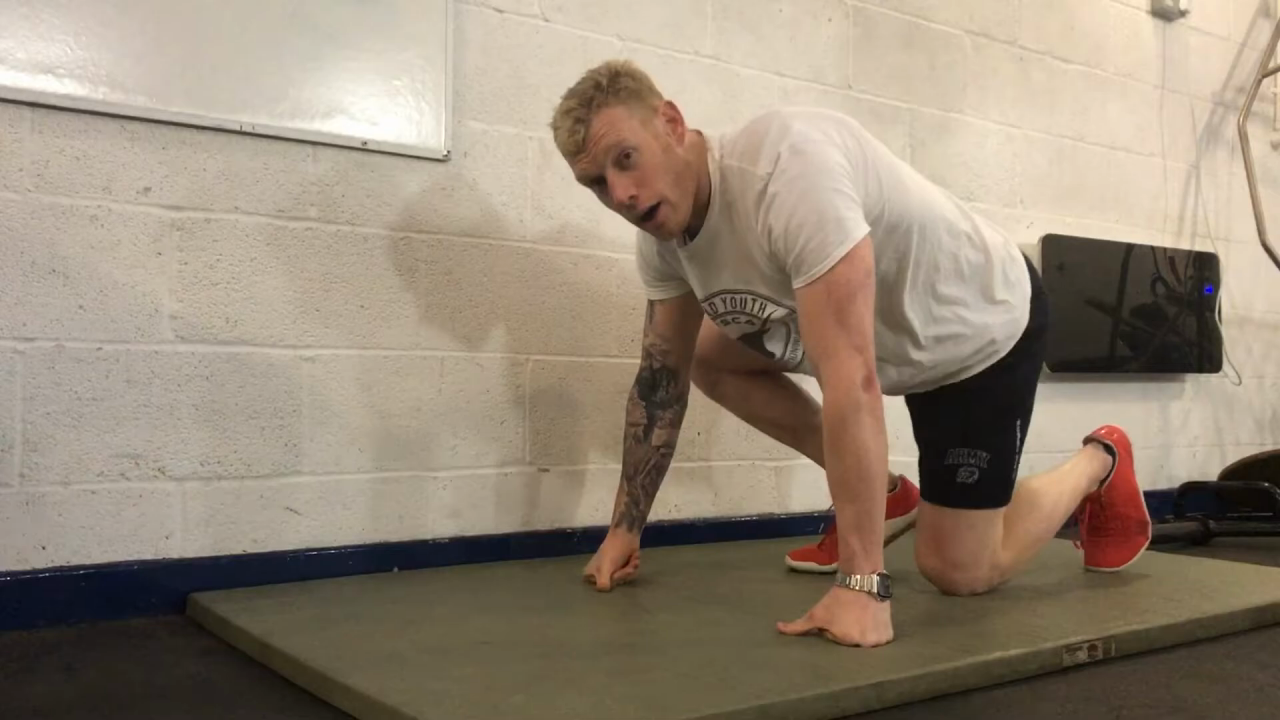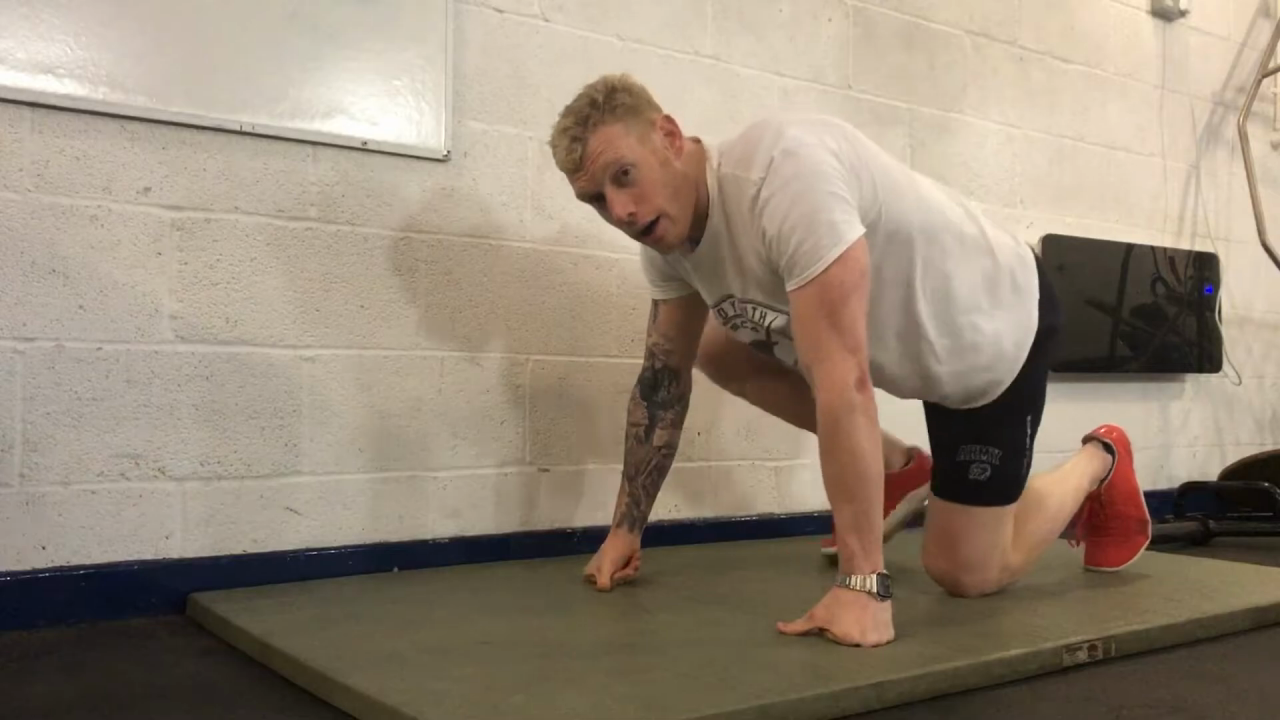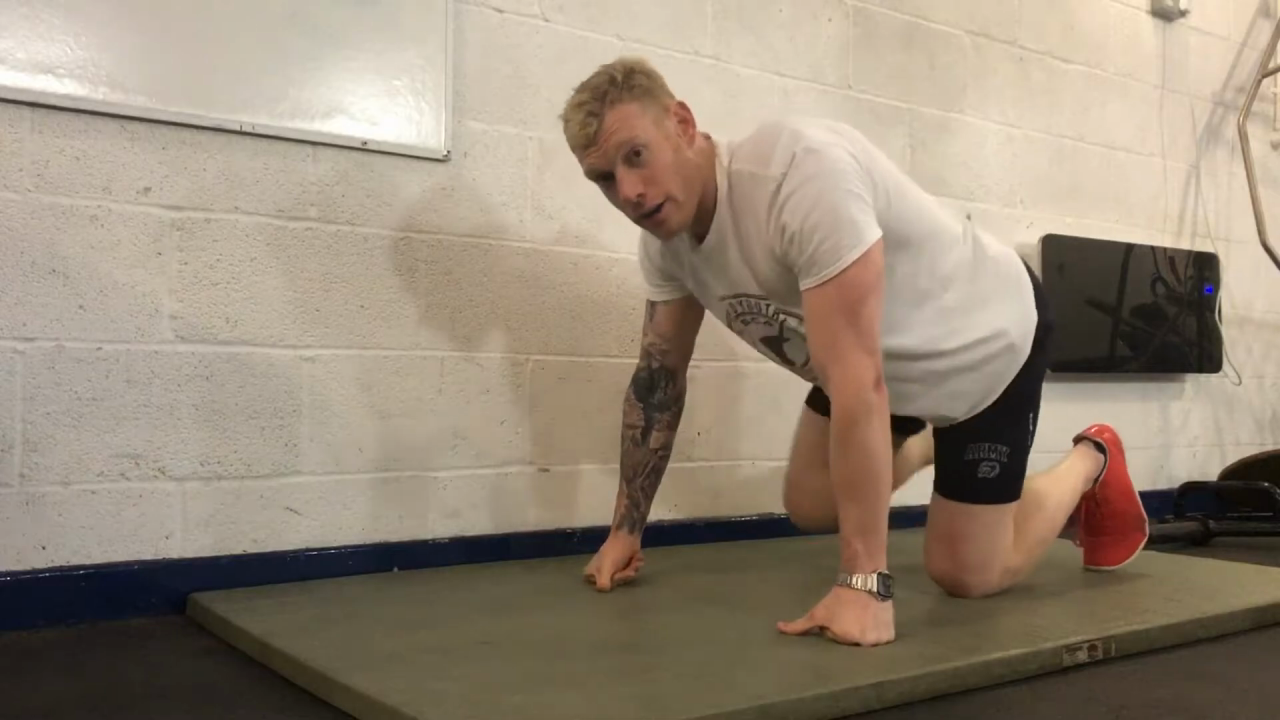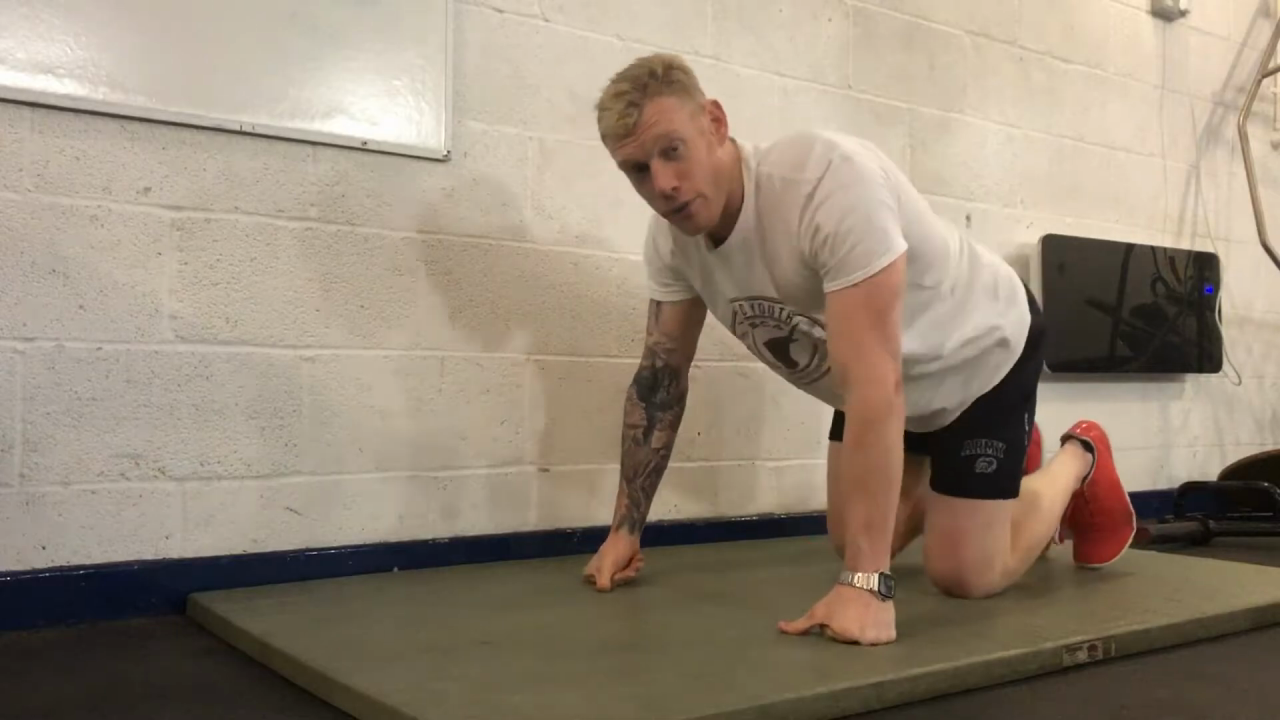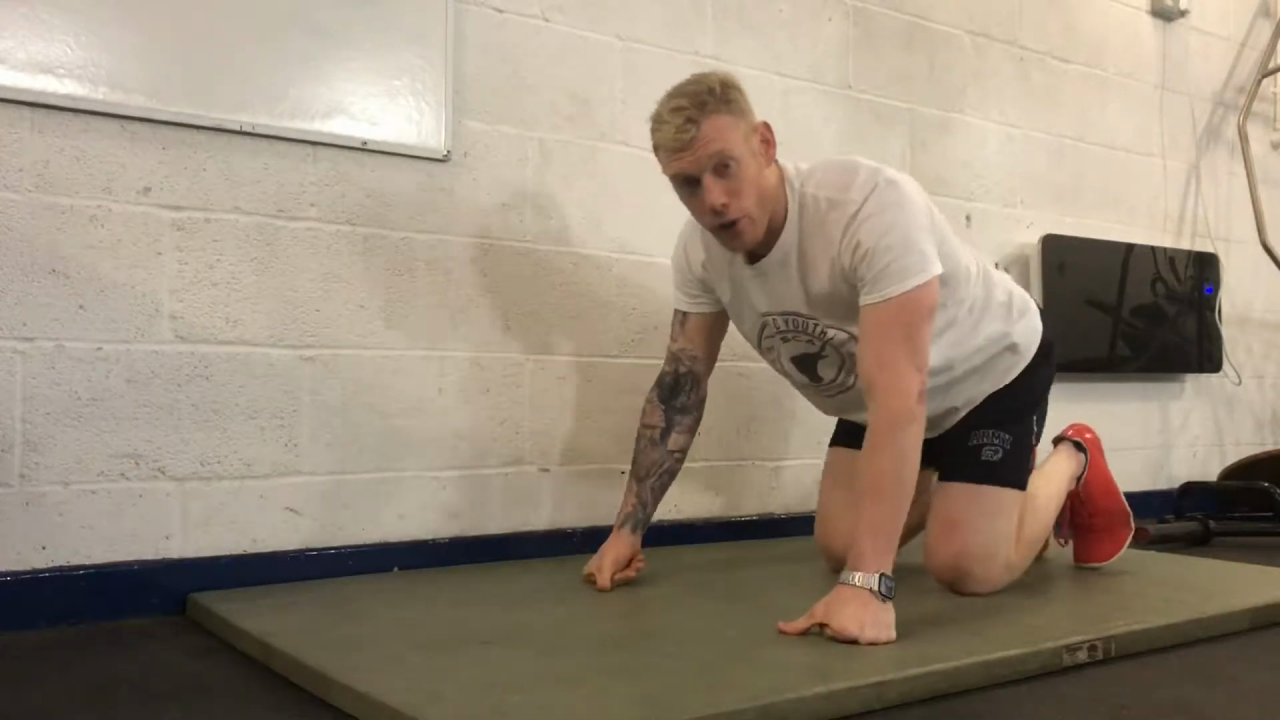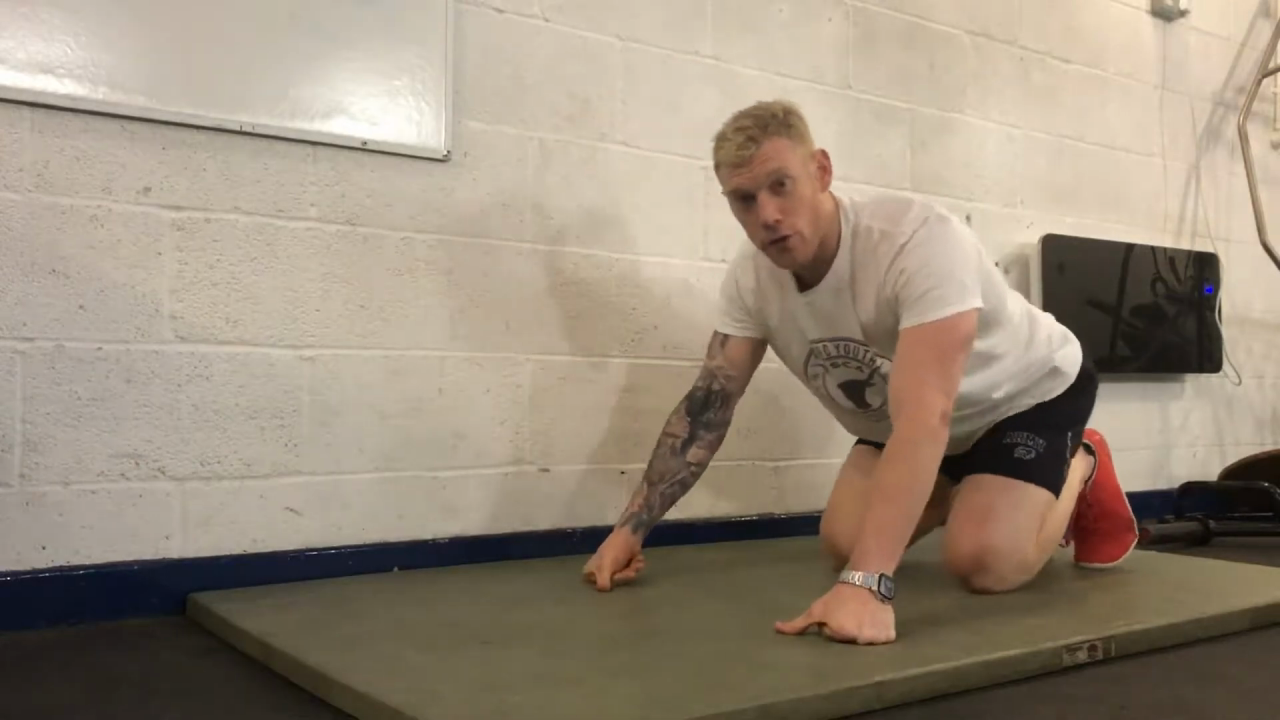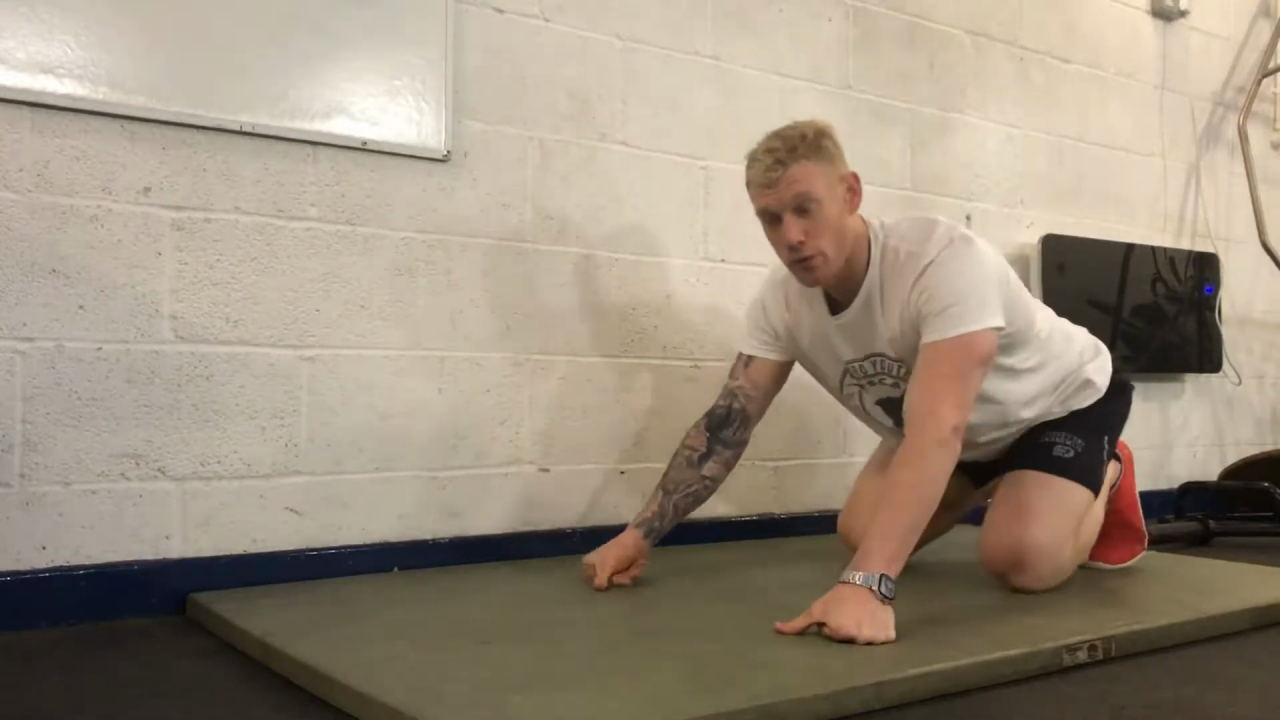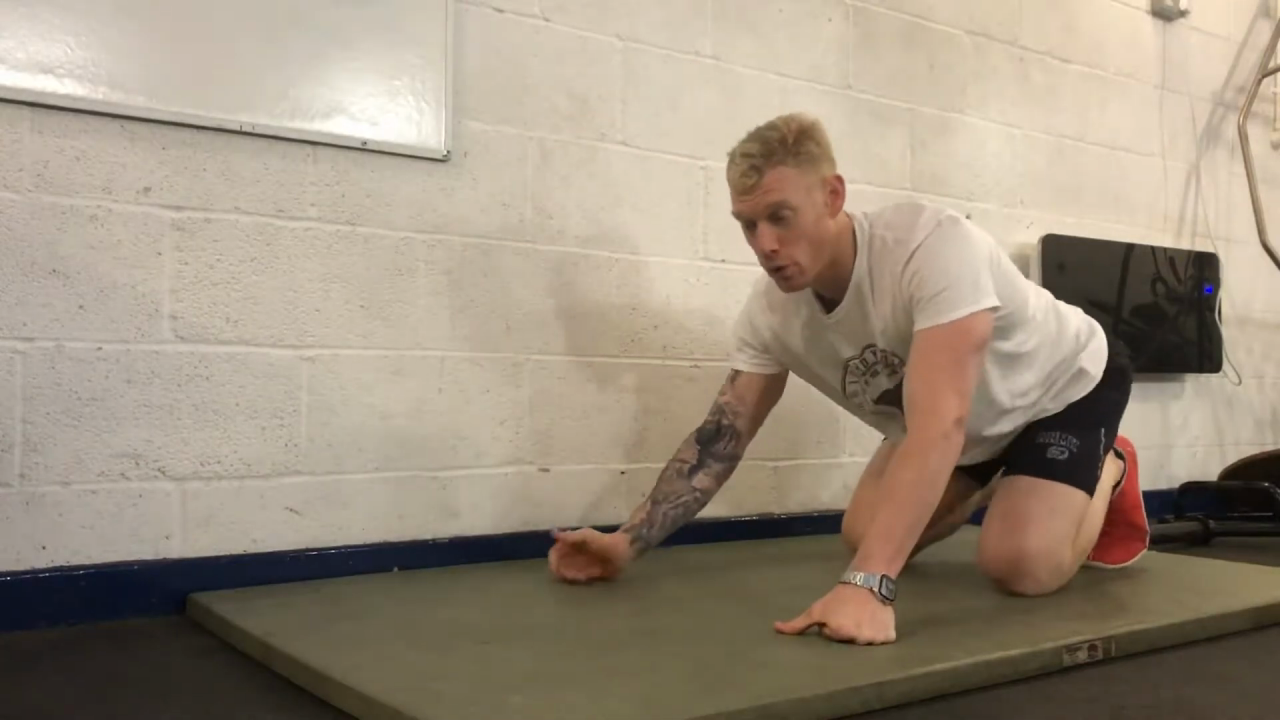
dt=0.2s
person 1, frame 1
left shoulder: (787, 165)
right shoulder: (661, 232)
left elbow: (851, 382)
right elbow: (662, 375)
left wrist: (863, 583)
right wrist: (625, 529)
left hip: (979, 325)
right hip: (892, 320)
left knee: (959, 571)
right knee: (710, 360)
left ankle: (1097, 465)
right ankle: (872, 492)
person 1, frame 2
left shoulder: (783, 174)
right shoulder: (665, 229)
left elbow: (843, 385)
right elbow: (663, 375)
left wrist: (863, 584)
right wrist: (626, 528)
left hip: (989, 321)
right hip: (899, 314)
left knee: (964, 573)
right knee: (716, 351)
left ankle: (1097, 463)
right ankle: (891, 464)
person 1, frame 3
left shoulder: (799, 172)
right shoulder: (663, 235)
left elbow: (856, 386)
right elbow: (658, 375)
left wrist: (864, 582)
right wrist: (626, 529)
left hip: (985, 339)
right hip: (881, 350)
left knee: (967, 575)
right knee: (813, 508)
left ankle: (1089, 464)
right ankle: (934, 442)
person 1, frame 4
left shoulder: (828, 183)
right shoulder: (671, 239)
left elbow: (876, 389)
right elbow: (660, 377)
left wrist: (866, 583)
right wrist: (625, 528)
left hip: (981, 351)
right hip: (874, 377)
left knee: (965, 574)
right knee: (859, 543)
left ankle: (1076, 464)
person 1, frame 5
left shoulder: (870, 206)
right shoulder: (699, 253)
left elbow: (901, 399)
right elbow: (681, 385)
left wrist: (868, 582)
right wrist: (628, 527)
left hip: (991, 366)
left knee: (969, 567)
right knee: (841, 547)
left ankle: (1069, 464)
right ankle: (952, 481)
person 1, frame 6
left shoulder: (920, 241)
right shoulder: (752, 280)
left elbow: (925, 419)
right elbow: (710, 403)
left wrist: (867, 583)
right wrist: (632, 527)
left hip: (1029, 390)
left knee: (985, 561)
right knee: (845, 540)
left ankle: (1079, 468)
right ankle: (969, 484)
person 1, frame 7
left shoulder: (947, 261)
right shoulder: (782, 301)
left elbow: (938, 430)
right elbow: (730, 421)
left wrist: (867, 584)
right wrist: (639, 535)
left hip: (1068, 397)
right hip: (966, 432)
left knee: (1023, 559)
right knee: (864, 537)
left ankle: (1104, 477)
right ankle: (994, 483)
person 1, frame 8
left shoulder: (934, 247)
right shoulder: (772, 310)
left elbow: (940, 424)
right elbow: (723, 434)
left wrist: (866, 586)
right wrist: (629, 540)
left hip: (1065, 385)
right hip: (974, 418)
left knee: (1022, 564)
right knee: (865, 537)
left ankle: (1107, 475)
right ankle: (997, 483)
